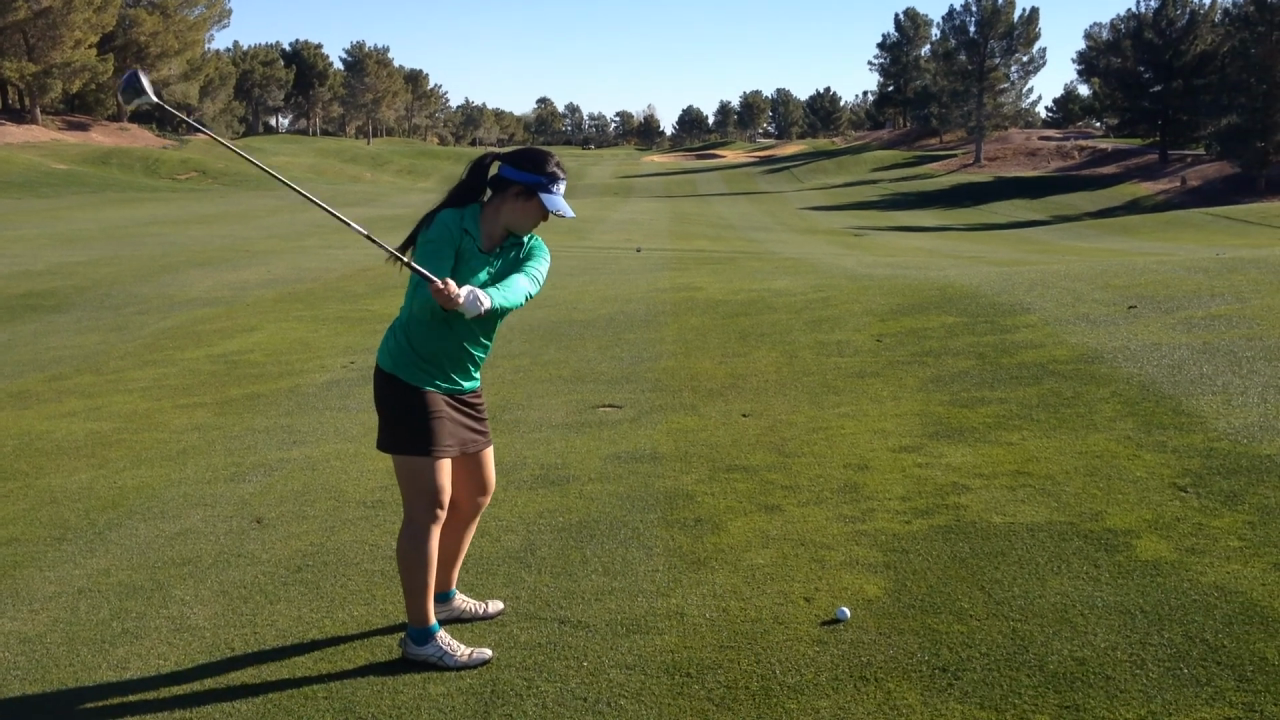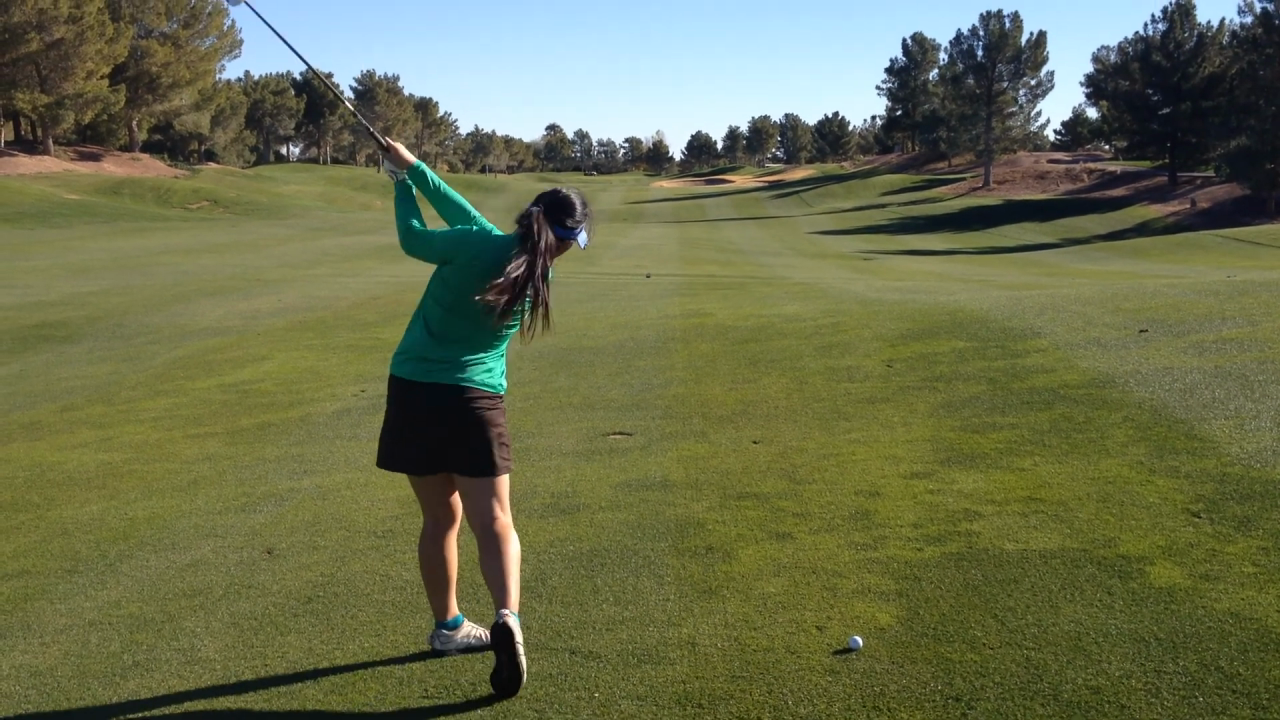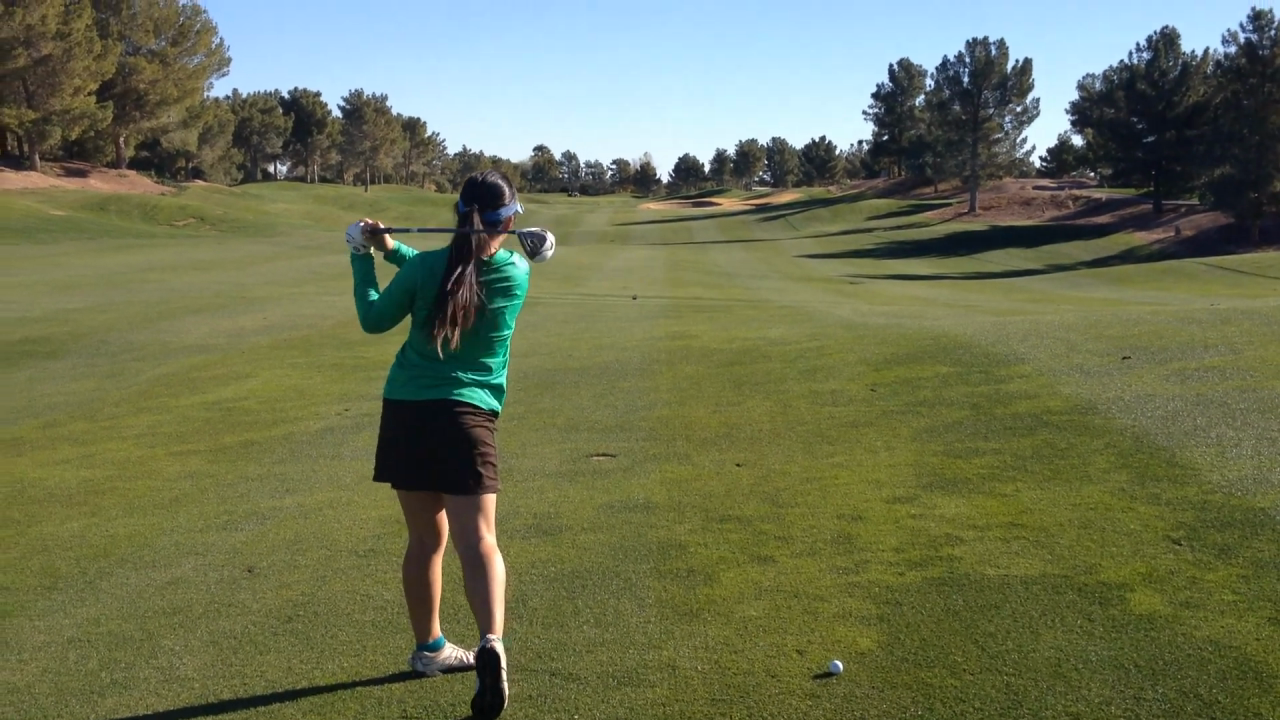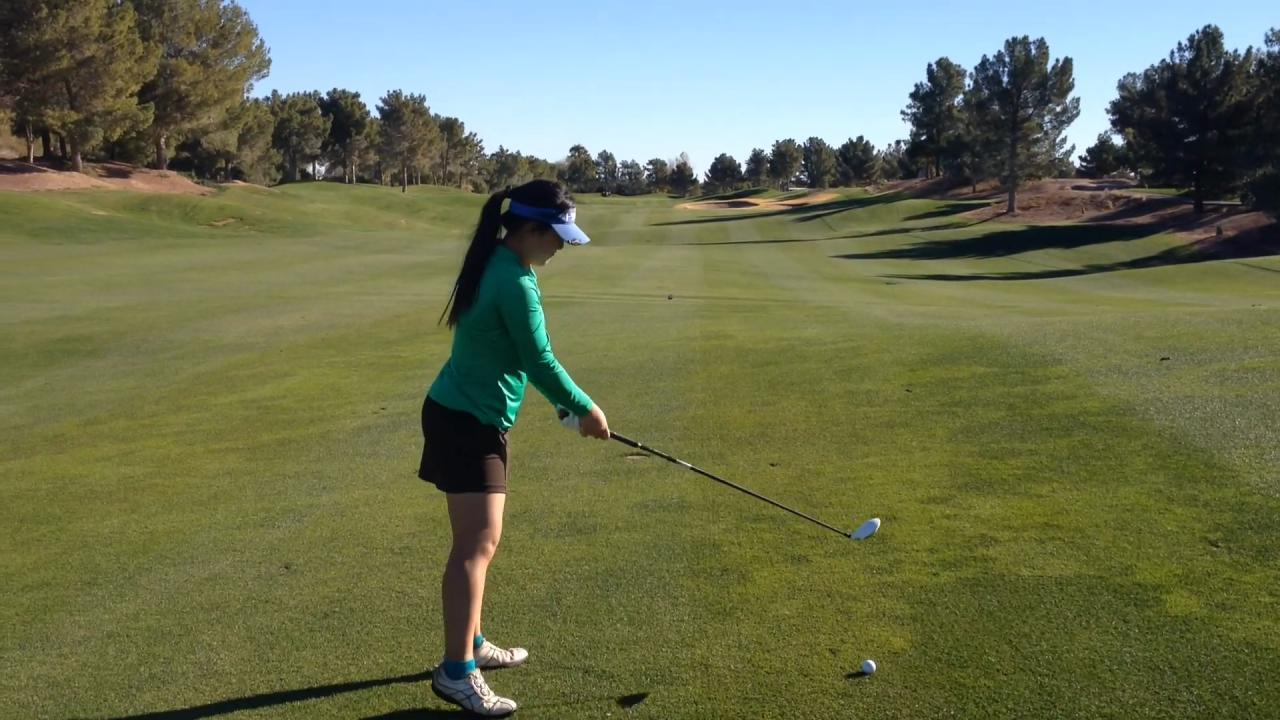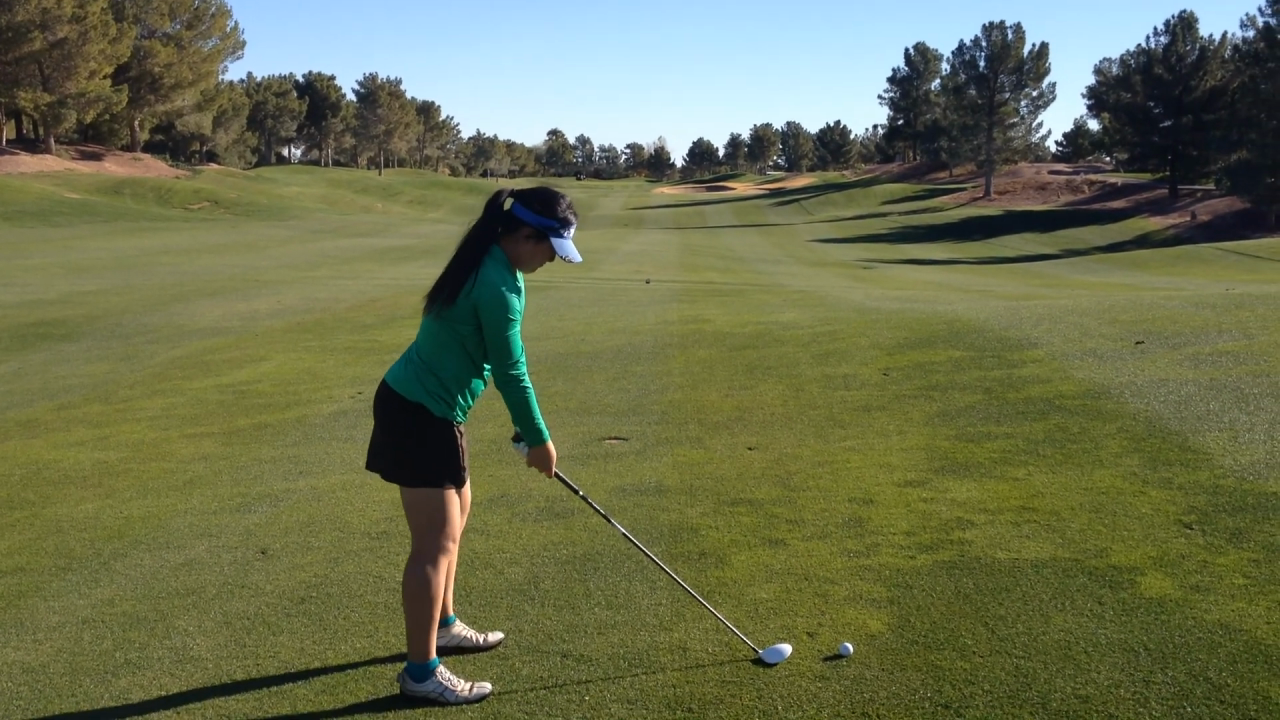
dt=1s
person 1, frame 1
left shoulder: (533, 251)
right shoulder: (448, 227)
left elbow: (518, 290)
right elbow: (425, 306)
left wrist: (477, 298)
right wrist: (444, 299)
left hip: (461, 384)
right hip: (412, 381)
left knee: (476, 493)
right knee: (430, 506)
left ankle: (442, 596)
right ankle: (422, 634)
person 1, frame 2
left shoulder: (473, 243)
right shoulder: (536, 277)
left elbow: (413, 240)
left wrist: (406, 174)
right wrist: (417, 169)
left hip: (412, 391)
right hip: (472, 402)
left knee: (442, 514)
right knee: (494, 521)
left ankle: (448, 626)
right ankle: (506, 618)
person 1, frame 3
left shoulder: (425, 268)
right shoulder: (517, 271)
left elbow: (374, 319)
left wrist: (362, 256)
right wrist: (392, 248)
left hip: (406, 410)
right hip: (467, 416)
left knee: (426, 538)
right knee: (478, 541)
left ankle: (428, 647)
right ankle: (492, 642)
person 1, frame 4
left shoulder: (493, 266)
right shoulder: (515, 283)
left elbow: (523, 354)
right elbow: (539, 359)
left wrist: (566, 404)
right wrist: (583, 407)
left hip: (465, 413)
right hip: (468, 421)
left knee: (474, 537)
right knee: (478, 544)
left ankle: (470, 644)
right ankle: (456, 671)
person 1, frame 5
left shoulder: (490, 264)
right shoulder: (498, 285)
left elbow: (497, 363)
right elbow: (510, 372)
left wrist: (527, 430)
right wrist: (539, 439)
left hip: (431, 406)
right hip: (418, 412)
left knee: (452, 520)
right knee: (436, 542)
left ankle: (441, 625)
right ankle: (421, 672)
